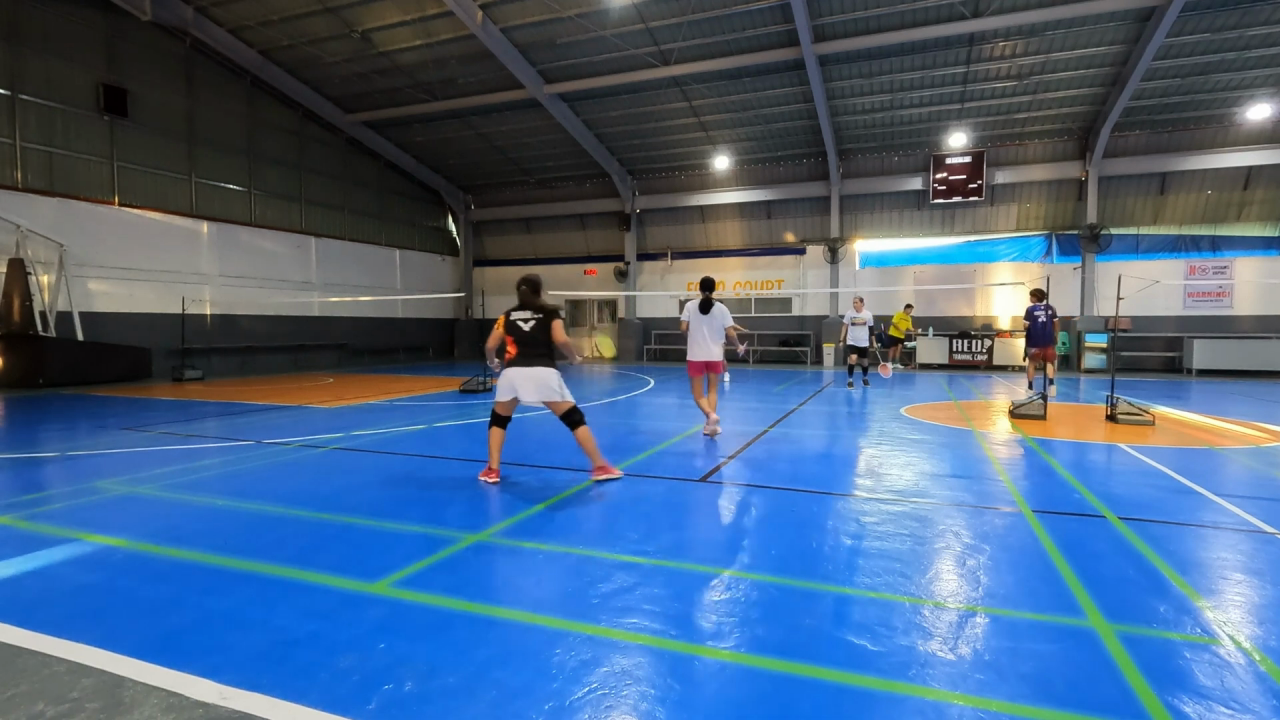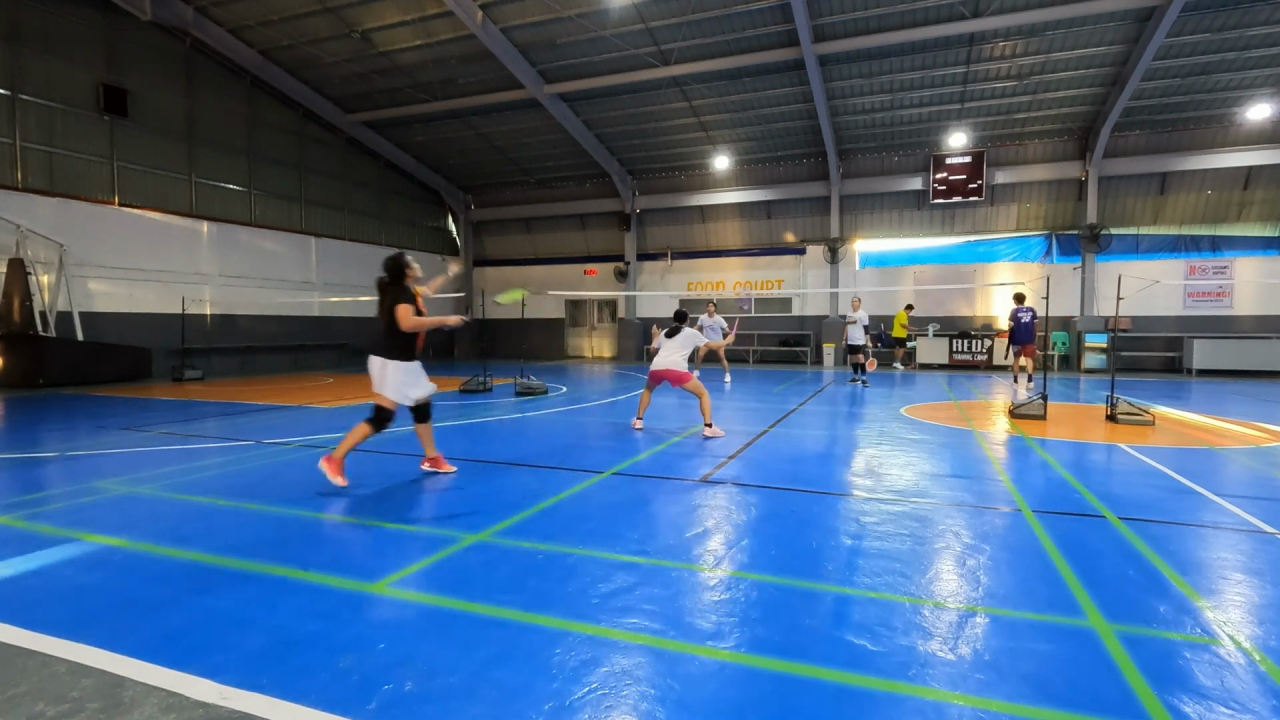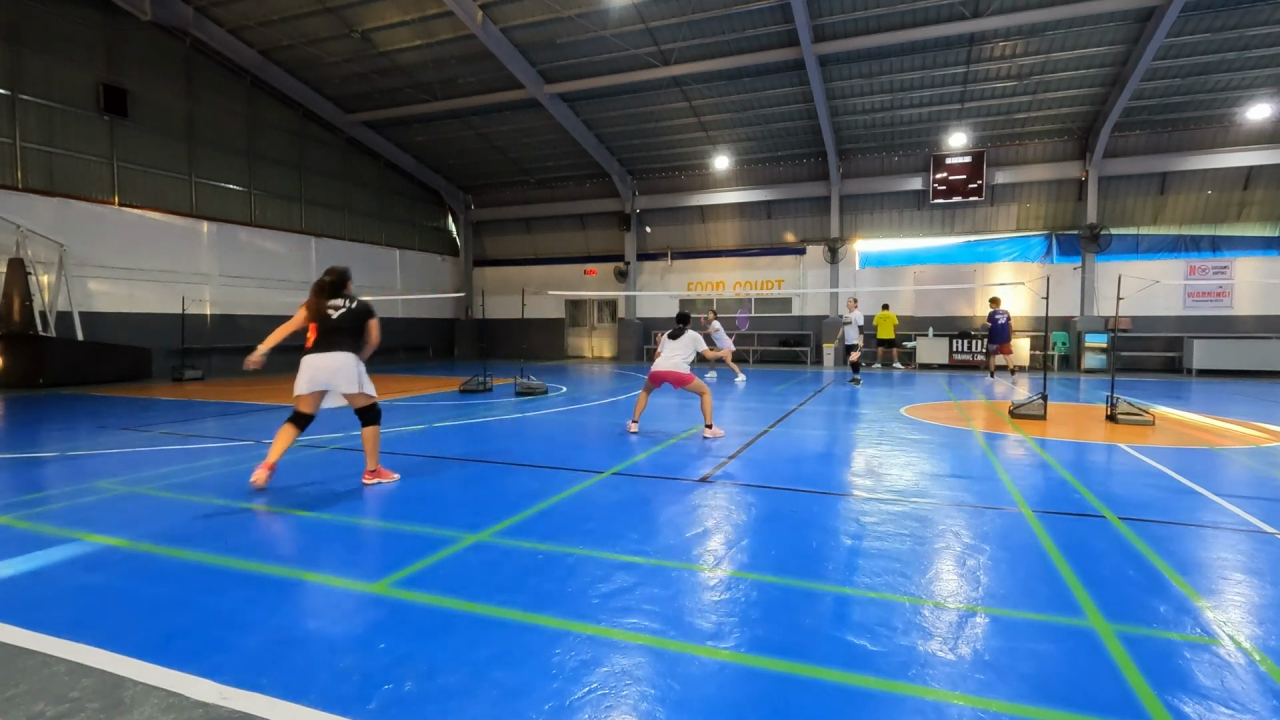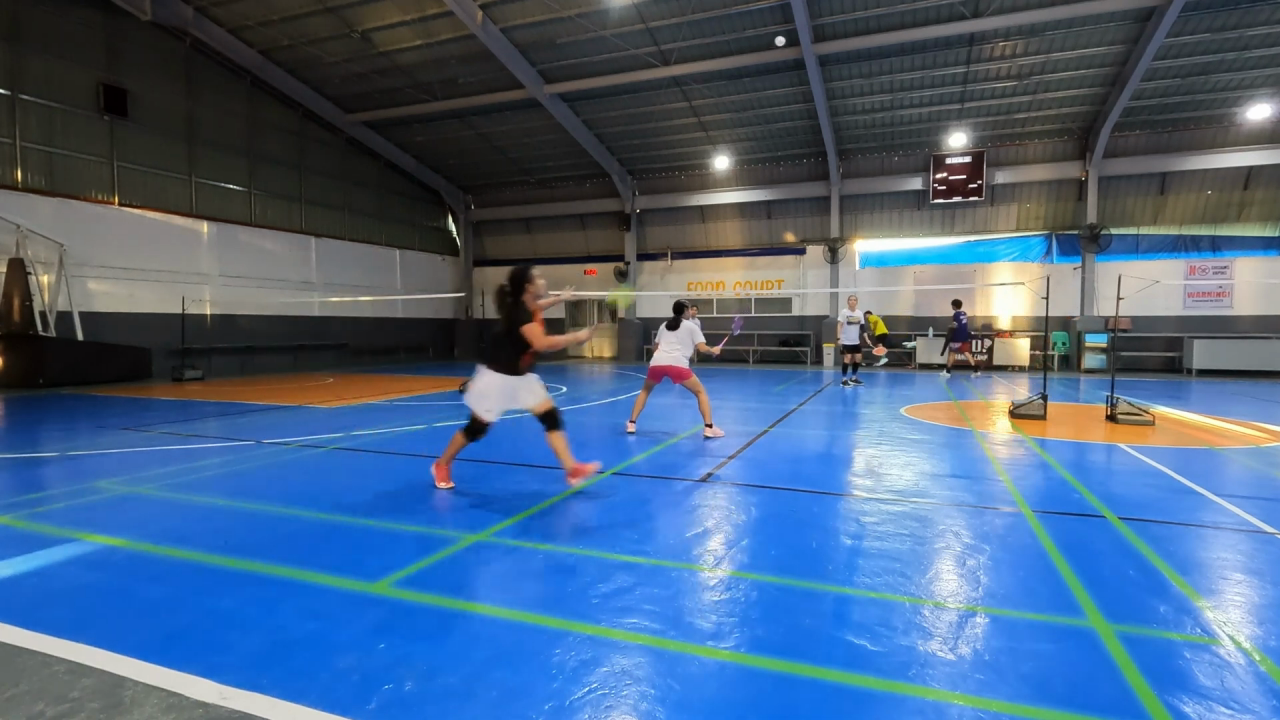
dt=1s
person 1, frame 1
left shoulder: (508, 315)
right shoulder: (550, 312)
left elbow: (490, 346)
right elbow: (560, 340)
left wrist: (493, 361)
right wrist: (574, 357)
left hip: (513, 373)
right hip: (544, 372)
left knee: (499, 419)
right knee: (574, 418)
left ankle: (492, 470)
right ankle: (600, 466)
person 1, frame 2
left shoulder: (409, 292)
right shoulder: (400, 294)
left elbow: (428, 290)
right elbow: (408, 324)
left wrist: (449, 275)
right wrist: (445, 320)
left hip: (408, 363)
right hip: (390, 363)
left knee: (423, 408)
right knee: (382, 418)
left ankle: (432, 458)
right ankle: (334, 460)
person 1, frame 3
left shoulder: (315, 305)
right shoulder: (362, 307)
left elbow: (286, 329)
right elbow: (373, 341)
left wrist: (261, 351)
right wrist: (359, 360)
left hip: (312, 362)
right hip: (344, 361)
left knee: (298, 419)
right knee: (370, 413)
left ankle: (267, 466)
right ankle: (373, 470)
person 1, frame 4
left shoulder: (534, 307)
right shoulder: (518, 312)
right elbow: (542, 345)
left wrist: (559, 298)
right wrist: (577, 337)
left hip: (521, 376)
right hip: (498, 376)
left knee: (551, 416)
right knee: (477, 428)
left ankle: (572, 470)
right ankle: (442, 465)
